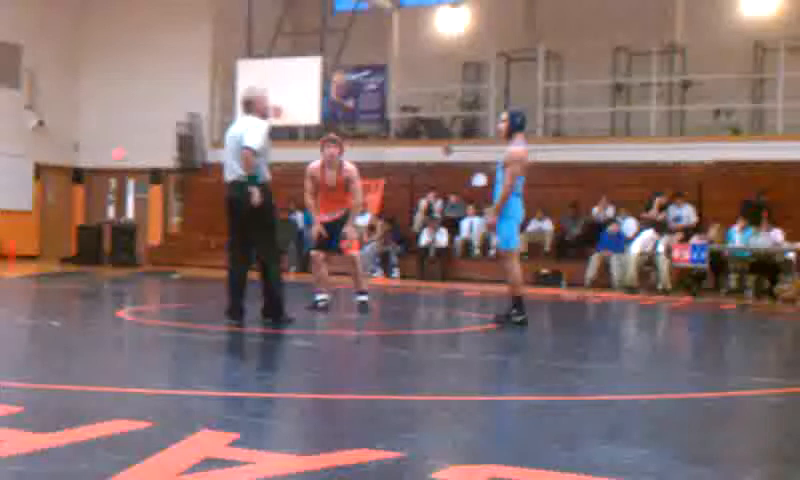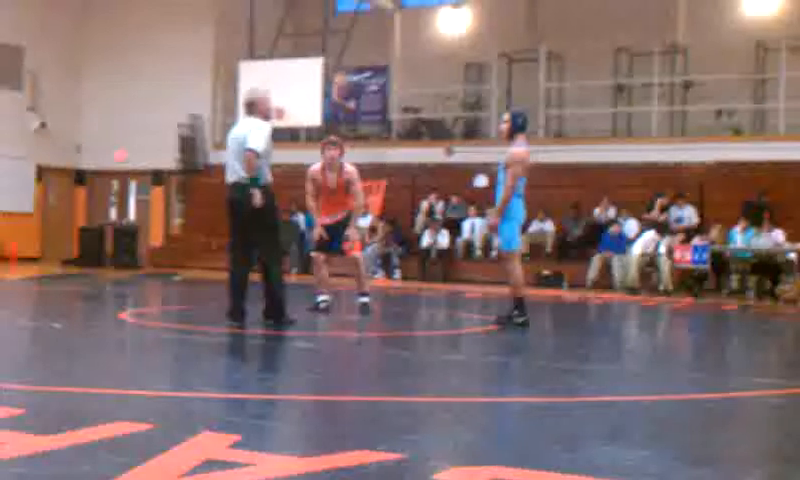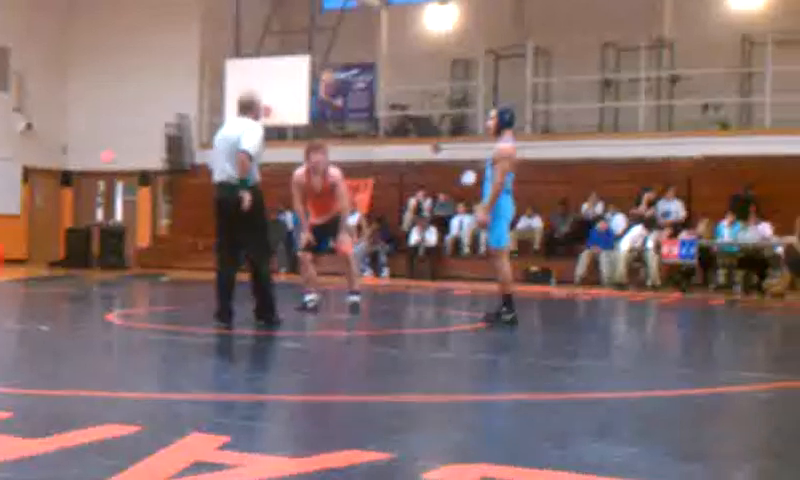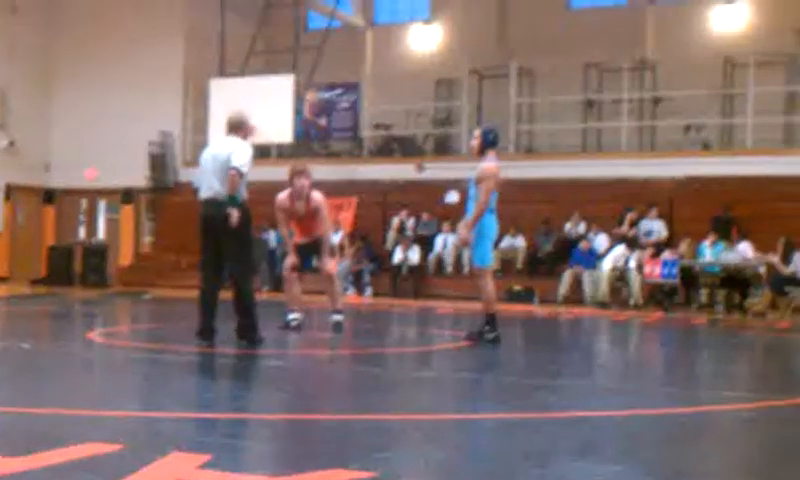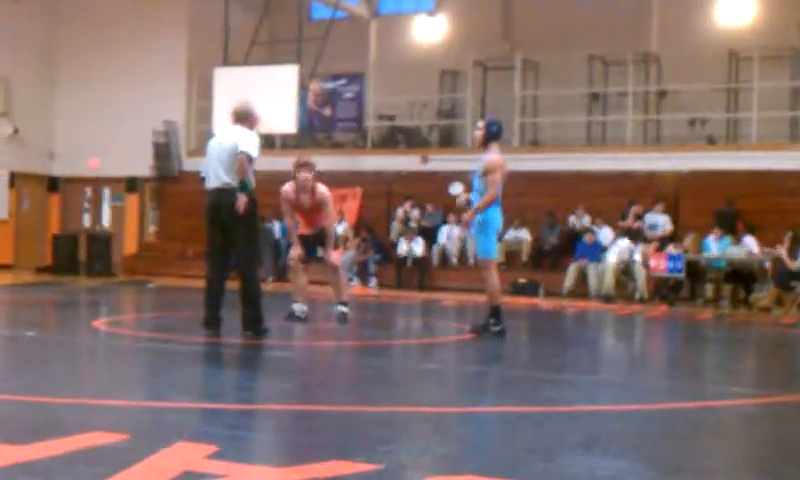
dt=0.2s
person 1, frame 1
left shoulder: (234, 127)
right shoulder: (258, 125)
left elbow: (230, 161)
right elbow: (247, 153)
left wrist: (240, 183)
right wrist: (254, 185)
left hip: (233, 190)
right hip: (254, 190)
left knee: (238, 254)
right knee: (267, 253)
left ankle: (235, 312)
right ankle: (273, 311)
person 1, frame 2
left shoulder: (236, 128)
right shoulder: (261, 127)
left elbow: (231, 163)
right elbow: (251, 155)
left wrist: (241, 185)
right wrist: (255, 187)
left hip: (234, 192)
right hip: (255, 192)
left knee: (239, 256)
right knee: (269, 255)
left ankle: (236, 313)
right ankle: (275, 313)
person 1, frame 3
left shoulder: (224, 129)
right shoulder: (253, 128)
left elbow: (214, 165)
right elbow: (244, 156)
left wrist: (224, 184)
right wrist: (245, 189)
left hip: (221, 192)
right hip: (243, 193)
left knee: (226, 256)
right knee: (258, 254)
left ankle: (224, 314)
right ankle: (265, 313)
person 1, frame 4
left shoulder: (210, 147)
right shoulder: (242, 146)
left elbow: (199, 184)
right elbow: (234, 174)
left wrist: (209, 201)
right wrist: (233, 206)
left hip: (207, 209)
right hip: (229, 210)
left knee: (209, 273)
right knee: (241, 273)
left ankle: (206, 332)
right ankle: (247, 332)
person 1, frame 5
left shoulder: (216, 137)
right shoulder: (248, 135)
left elbow: (206, 174)
right elbow: (243, 158)
left wrist: (215, 189)
right wrist: (243, 191)
left hip: (214, 198)
right hip: (236, 200)
left knee: (216, 263)
right knee: (247, 262)
left ankle: (211, 322)
right ankle: (252, 323)
person 2, frame 1
left shoulder: (516, 150)
right shoulder: (514, 149)
left elbow: (509, 186)
left wrist: (494, 213)
right wrist: (494, 210)
left hip: (508, 209)
right hip: (506, 209)
left knee: (510, 258)
right knee: (508, 258)
left ankle: (519, 310)
right ankle: (515, 308)
person 2, frame 2
left shoulder: (517, 151)
right shoulder: (516, 150)
left elbow: (510, 187)
left wrist: (496, 214)
right wrist: (496, 211)
left hip: (509, 210)
right hip: (507, 210)
left knee: (511, 259)
right knee: (510, 260)
left ankle: (520, 312)
right ankle: (517, 310)
person 2, frame 3
left shoulder: (504, 147)
right shoulder: (503, 146)
left elbow: (499, 183)
left wrist: (486, 211)
right wrist: (483, 206)
left hip: (498, 207)
right hip: (495, 207)
left knee: (500, 256)
right knee: (499, 257)
left ankle: (509, 309)
right ankle: (505, 307)
person 2, frame 4
left shoulder: (489, 166)
right shoulder: (485, 166)
left elbow: (484, 202)
left wrist: (468, 228)
right wrist: (466, 223)
left hip: (482, 226)
right hip: (479, 226)
left knee: (484, 275)
right knee: (482, 275)
left ankle: (492, 327)
right ankle: (488, 325)
person 2, frame 5
left shoulder: (494, 158)
right shoulder: (487, 158)
left elbow: (494, 193)
left wrist: (472, 213)
right wrist: (469, 197)
left hip: (487, 218)
right hip: (482, 218)
left knee: (489, 267)
right knee: (486, 268)
left ankle: (497, 320)
right ankle: (493, 318)
person 3, frame 1
left shoulder: (349, 170)
right shoulder: (313, 169)
left elbow: (358, 199)
right elbow: (309, 196)
left wrist: (350, 224)
right wrist: (316, 222)
left hip: (344, 216)
right hip: (323, 218)
left knee: (353, 255)
right knee: (316, 256)
left ankle: (362, 296)
right ankle: (322, 296)
person 3, frame 2
left shoulder: (350, 171)
right shoulder: (314, 171)
left elbow: (359, 200)
right elbow: (311, 199)
left wrist: (352, 226)
right wrist: (317, 224)
left hip: (345, 218)
right hip: (325, 220)
left knee: (355, 256)
right knee: (317, 257)
left ankle: (364, 297)
right ankle: (323, 298)
person 3, frame 3
left shoulder: (334, 174)
right shoulder: (299, 176)
left elbow: (344, 203)
right elbow: (298, 204)
left wrist: (343, 231)
right wrist: (305, 230)
left hip: (334, 218)
right hip: (315, 219)
left knee: (346, 253)
right knee: (304, 256)
left ankle: (354, 296)
right ankle: (311, 297)
person 3, frame 4
left shoulder: (317, 199)
right shoulder: (282, 200)
left elbow: (325, 229)
right elbow: (283, 228)
left wrist: (325, 256)
right wrist: (291, 253)
left hip: (319, 239)
right hip: (300, 240)
left knee: (330, 272)
right knee: (288, 273)
left ankle: (337, 316)
right ankle: (295, 315)
person 3, frame 5
left shoulder: (323, 192)
right shoulder: (286, 191)
left elbow: (330, 222)
right elbow: (289, 220)
left wrist: (330, 249)
right wrist: (296, 245)
left hip: (323, 230)
right hip: (305, 230)
left knee: (334, 264)
right knee: (294, 263)
left ankle: (342, 307)
right ankle: (300, 306)
